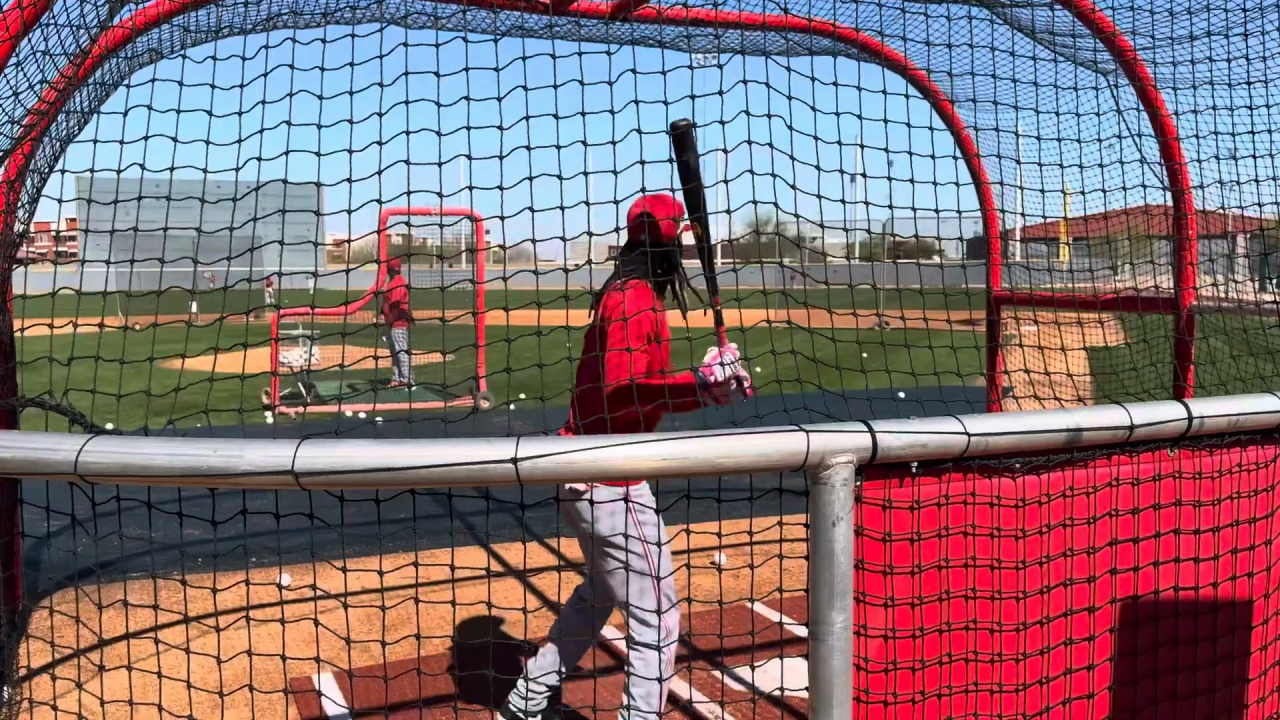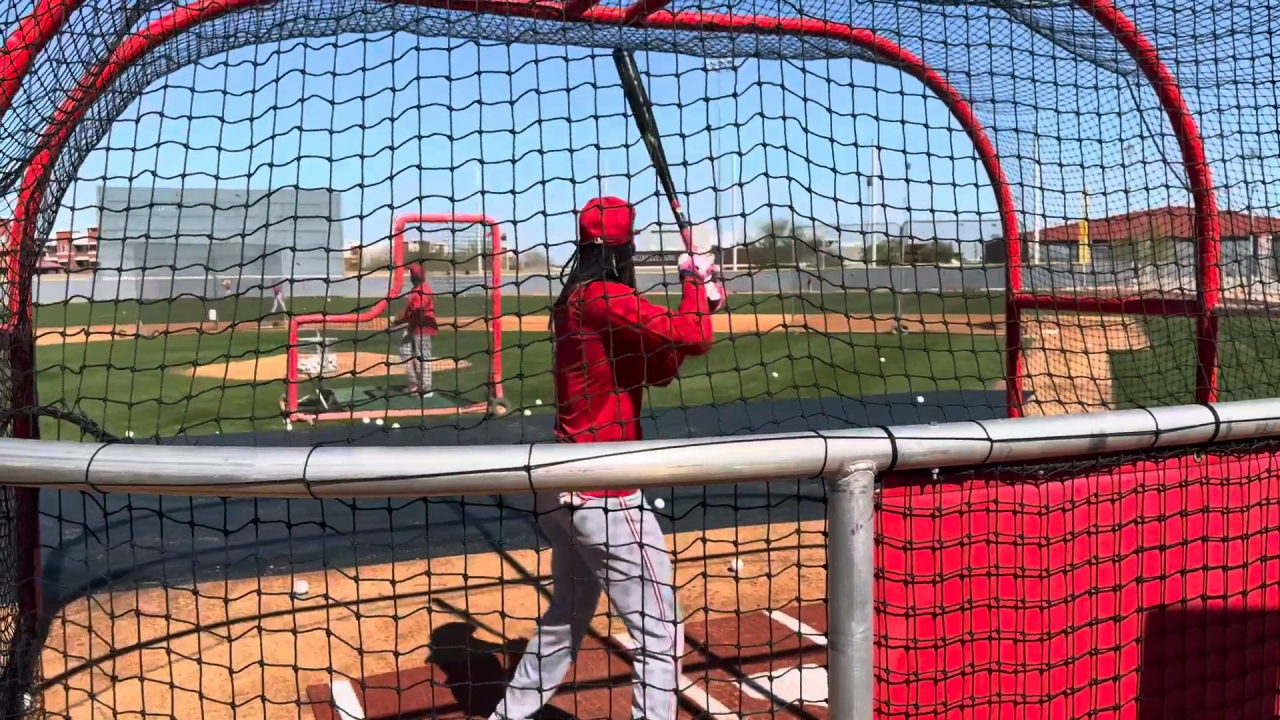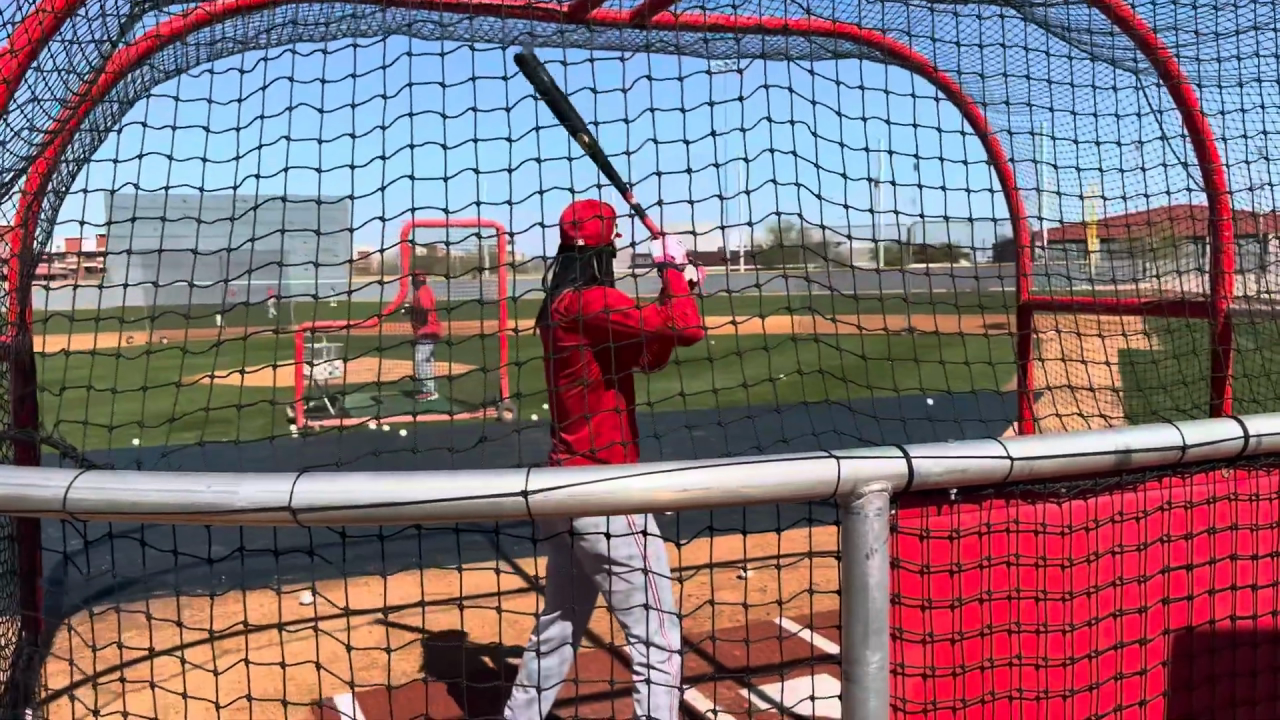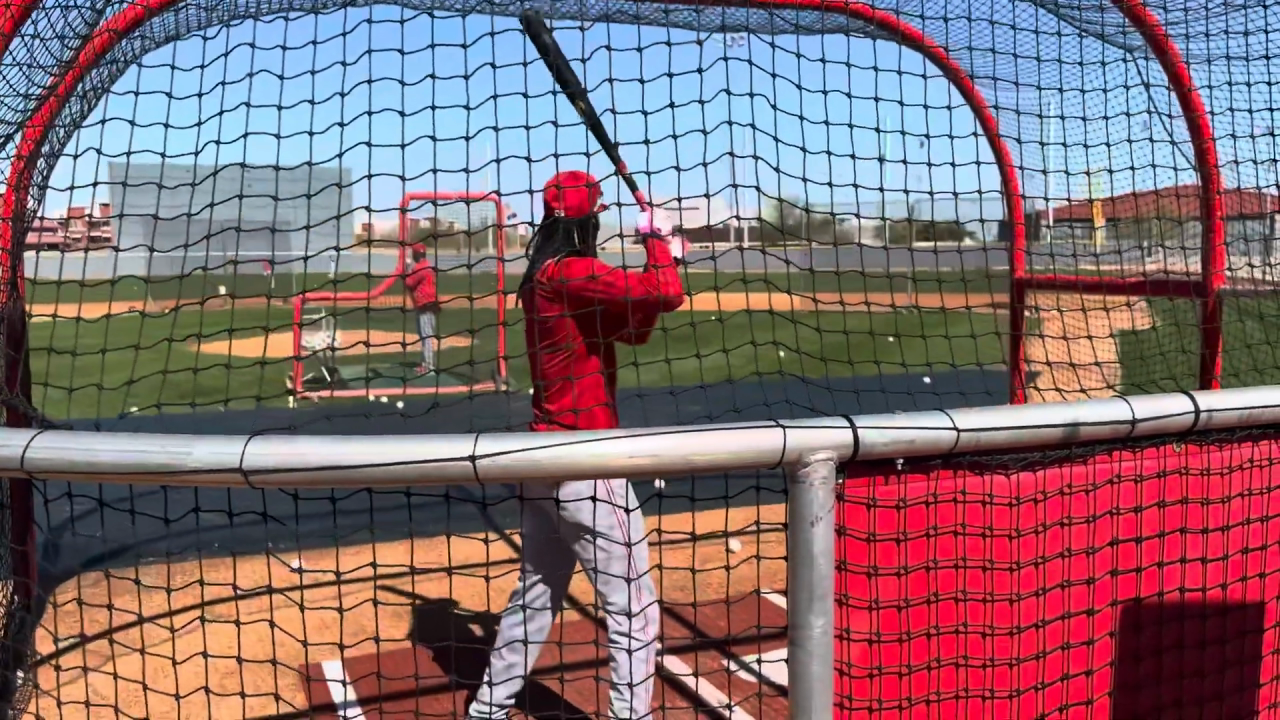
dt=1s
person 1, frame 1
left shoulder: (636, 297)
right shoulder: (636, 299)
left elbow: (651, 395)
right elbow: (618, 396)
left wrist: (707, 391)
right wrist: (696, 381)
right hip: (609, 481)
left knee: (598, 593)
right knee: (657, 621)
person 1, frame 2
left shoulder: (575, 300)
right shoulder: (606, 297)
left elbow: (658, 371)
right elbow: (694, 339)
left wrist: (696, 303)
right wrist: (693, 278)
left hip: (564, 486)
right hip: (602, 492)
left knee: (567, 615)
right knee: (659, 631)
person 1, frame 3
left shoulder: (562, 305)
right shoulder: (591, 301)
left elbow: (650, 354)
right elbow: (688, 329)
left wrist: (673, 286)
right wrist: (671, 267)
left knee: (558, 628)
right knee: (660, 638)
person 1, frame 4
left shoulder: (546, 277)
right shoulder: (572, 272)
left elbow: (634, 328)
right elbow: (668, 295)
left wrist: (658, 259)
right wrist: (655, 238)
left knee: (535, 595)
right knee: (634, 609)
